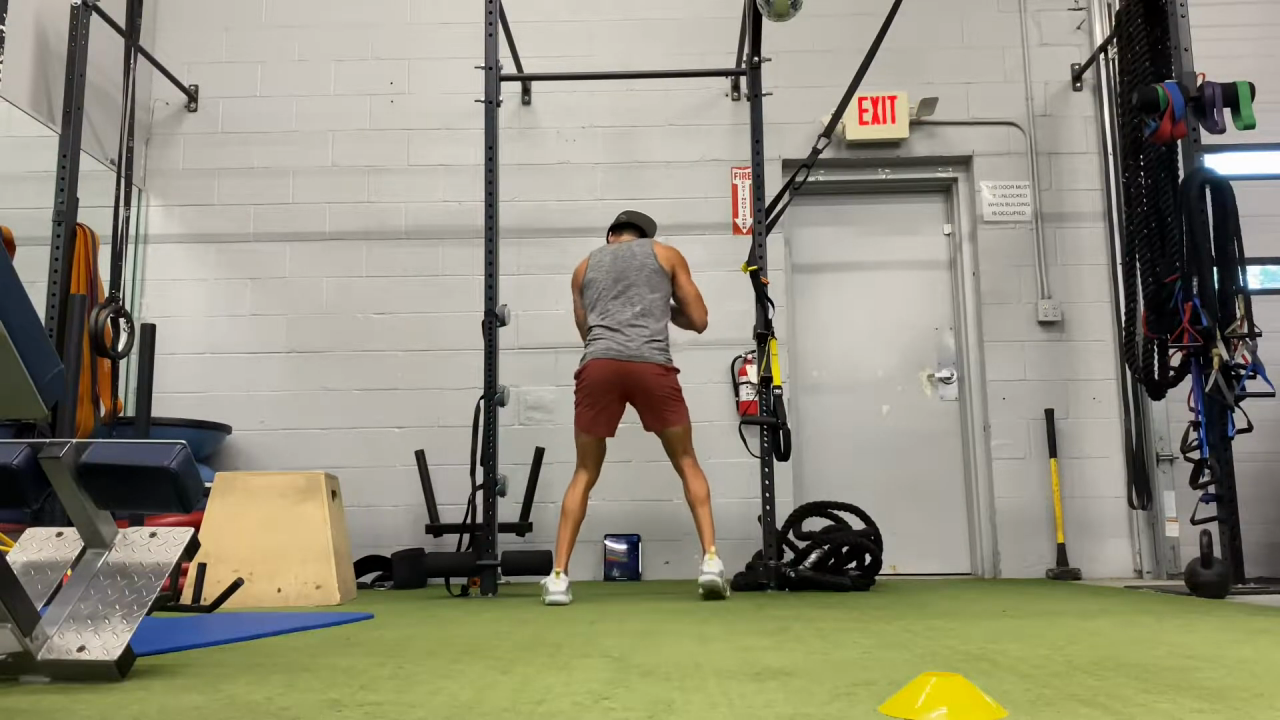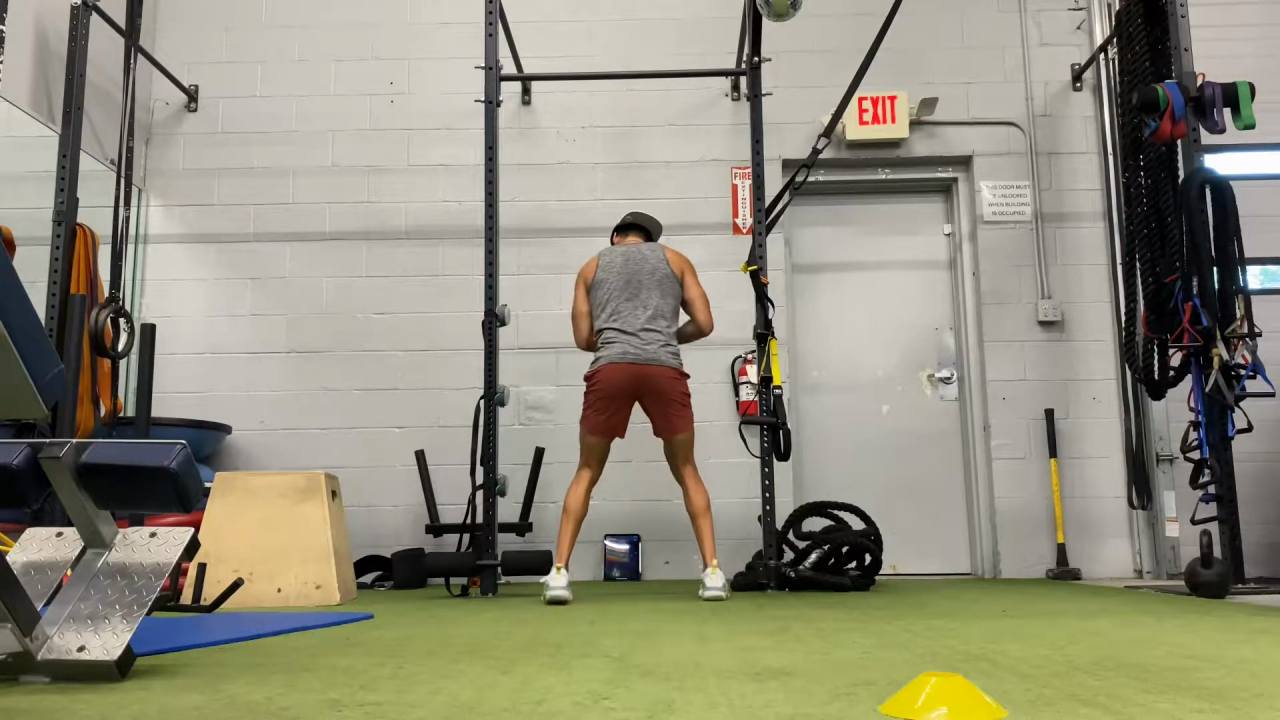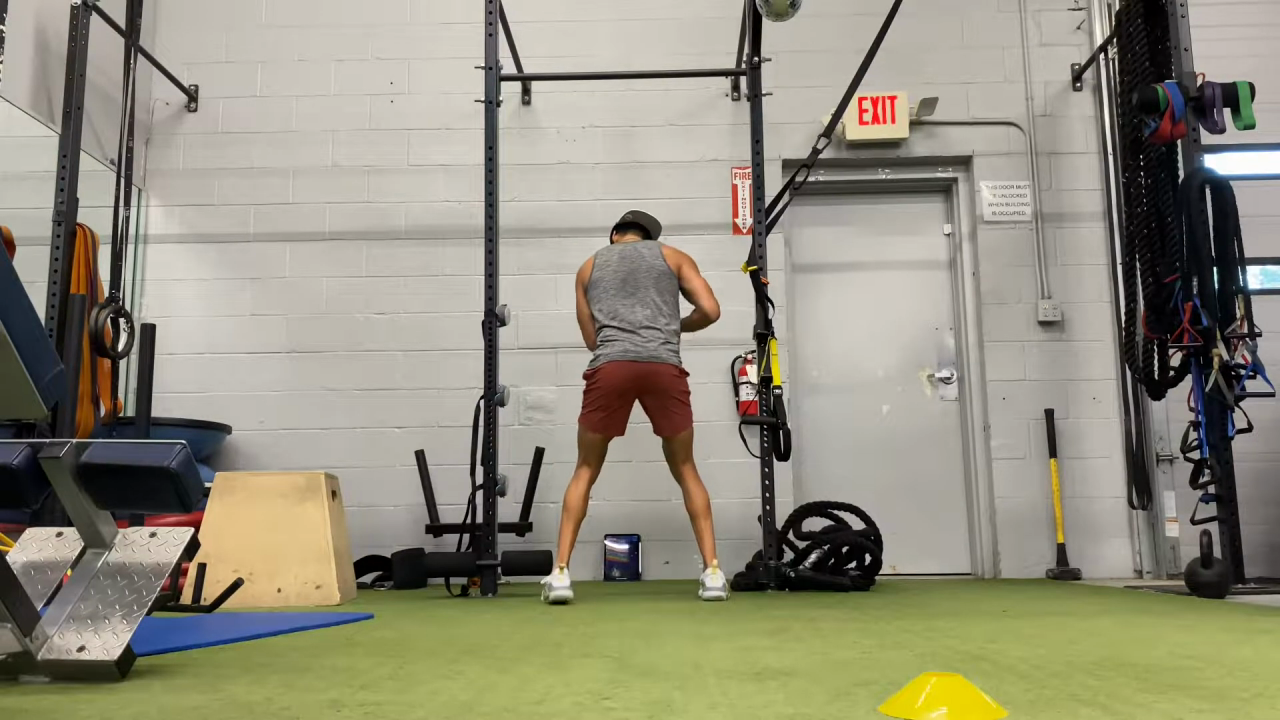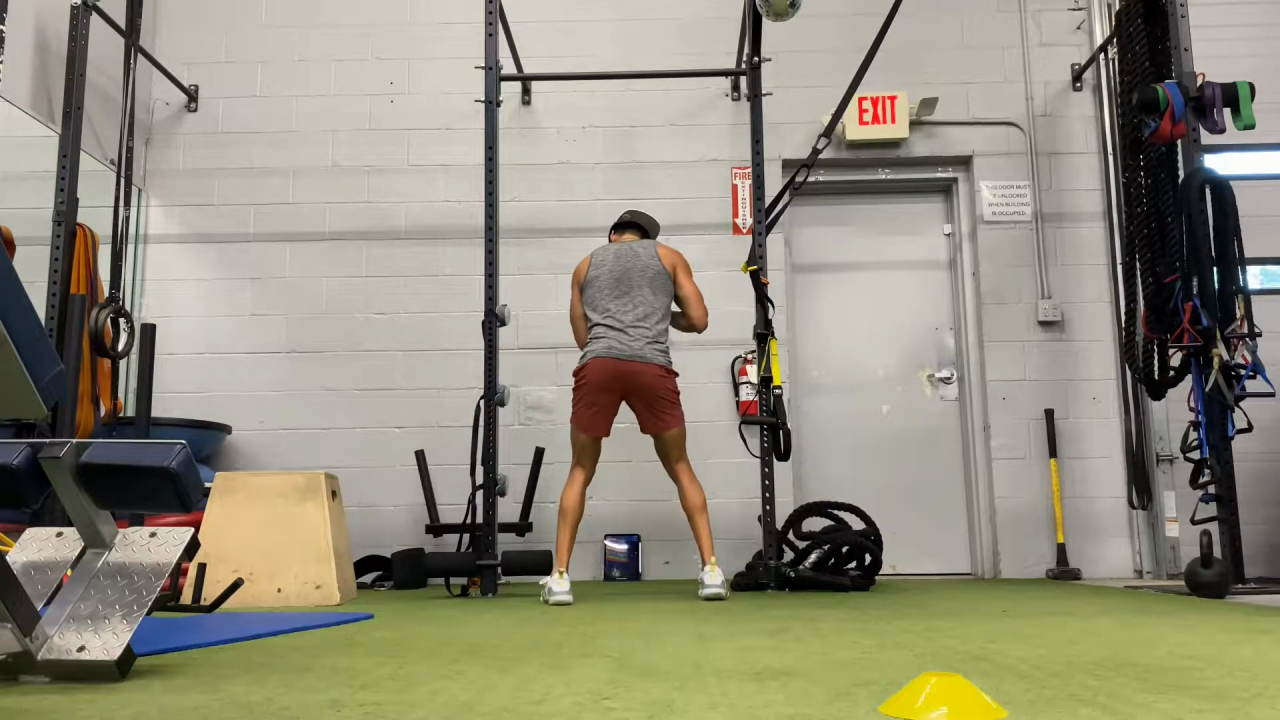
dt=0.2s
person 1, frame 1
left shoulder: (585, 266)
right shoulder: (666, 254)
right elbow: (698, 321)
left hip: (597, 366)
right hip: (651, 366)
left knee: (585, 474)
right knee: (687, 464)
left ankle: (558, 577)
right ankle: (710, 560)
person 1, frame 2
left shoulder: (591, 267)
right shoulder: (674, 259)
left elbow: (584, 338)
right elbow: (704, 324)
left hip: (610, 370)
right hip: (664, 370)
left knee: (587, 473)
right knee: (686, 473)
left ankle: (559, 572)
right ankle: (712, 572)
person 1, frame 3
left shoulder: (590, 267)
right shoulder: (672, 256)
right elbow: (710, 310)
left hip: (609, 369)
right hip: (663, 368)
left knee: (586, 472)
right knee: (685, 471)
left ankle: (560, 572)
right ankle: (712, 573)
person 1, frame 4
left shoulder: (586, 265)
right shoulder: (668, 257)
right elbow: (698, 320)
left hip: (597, 366)
right hip: (651, 367)
left knee: (580, 473)
right knee: (680, 470)
left ankle: (560, 578)
right ankle: (711, 570)
